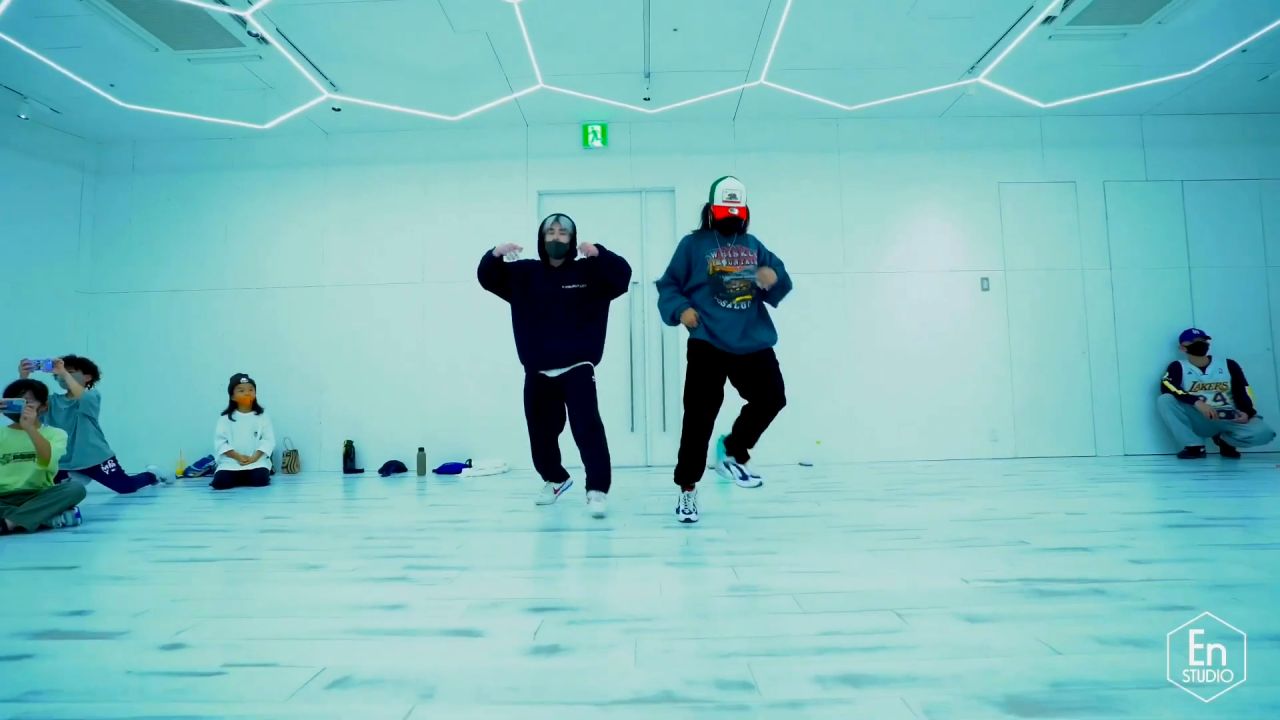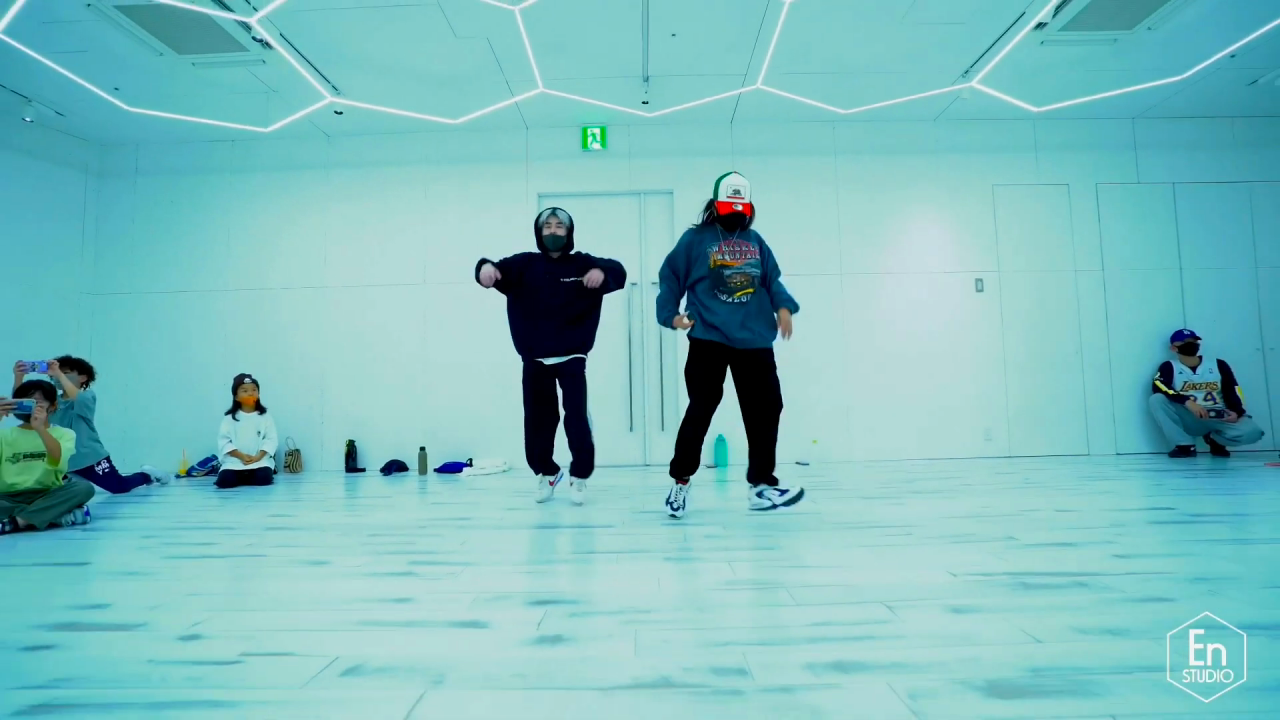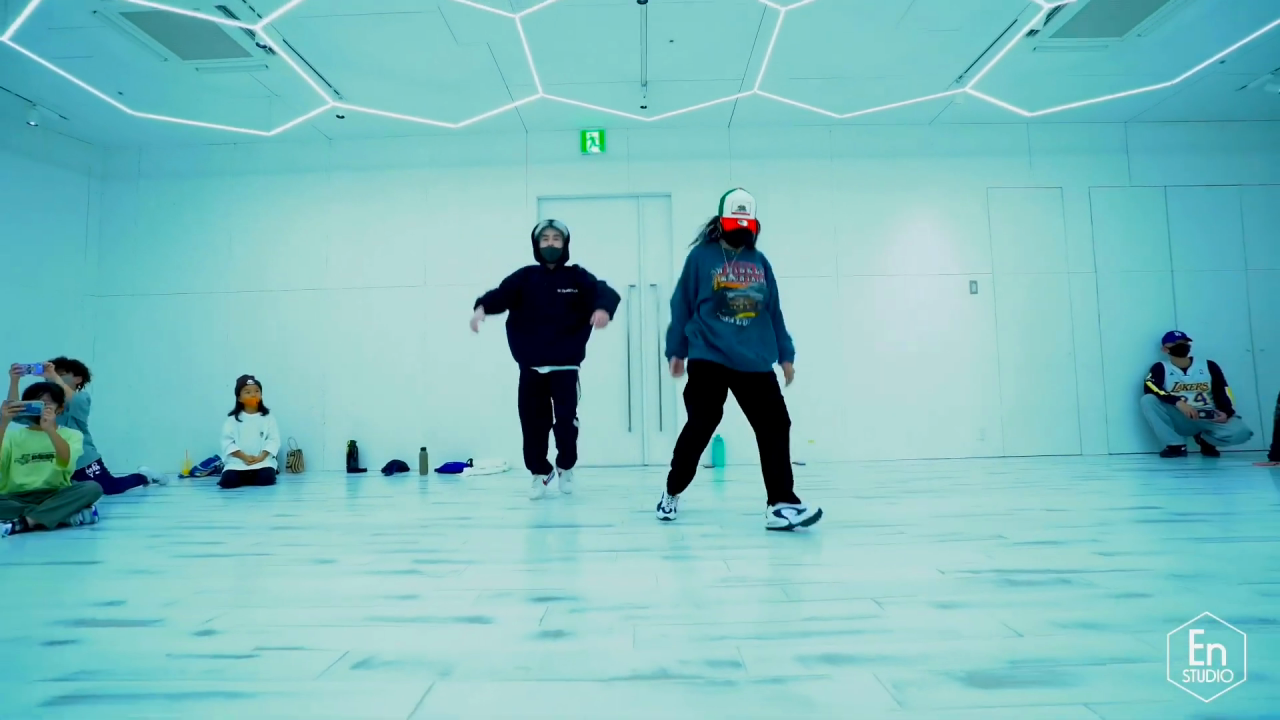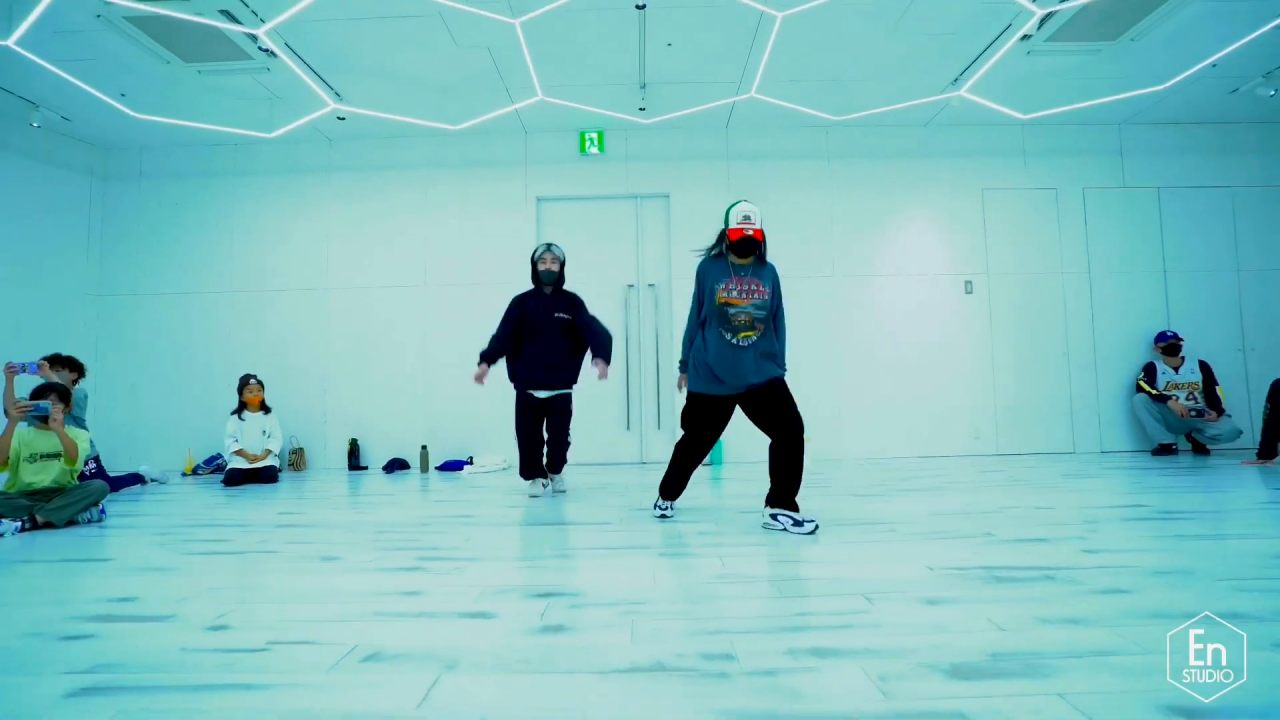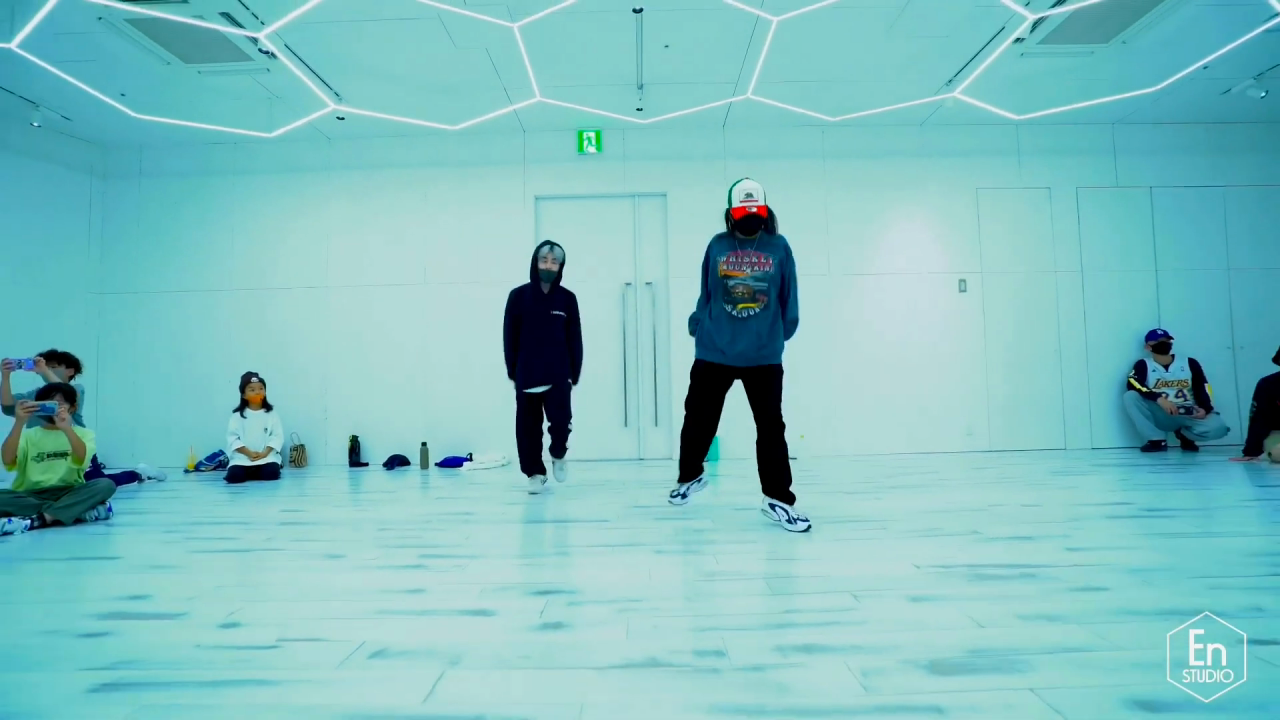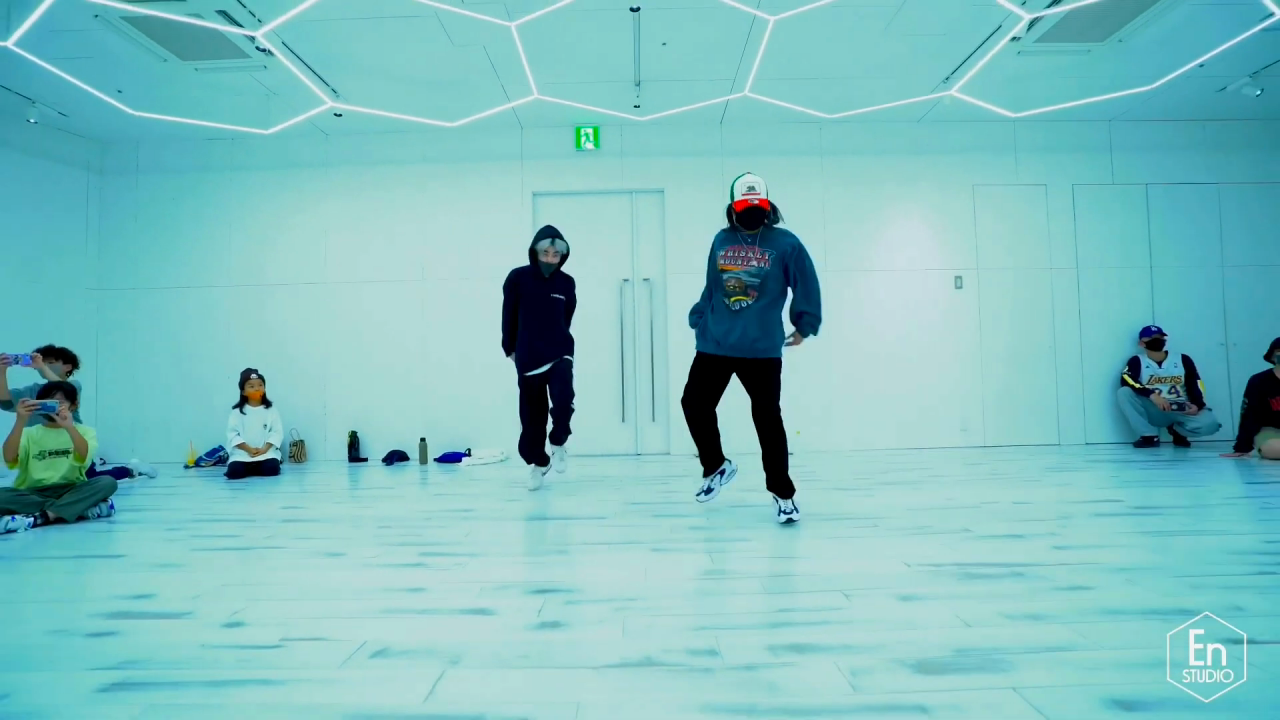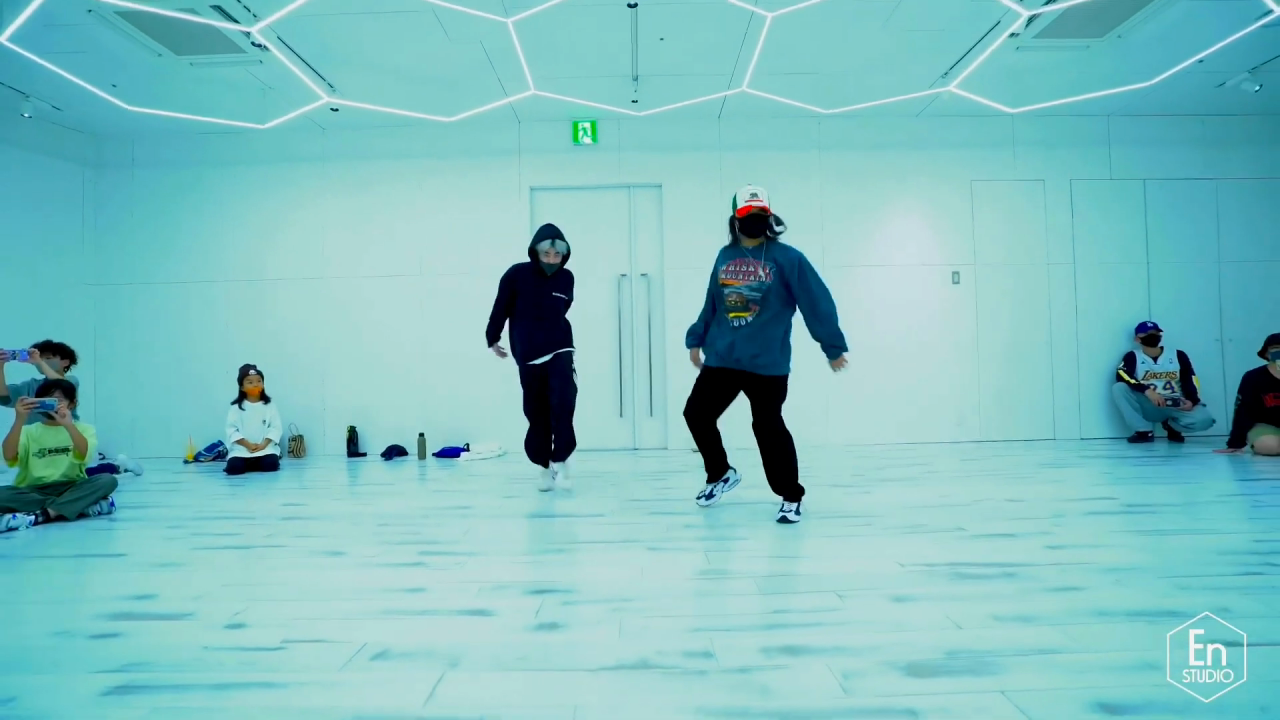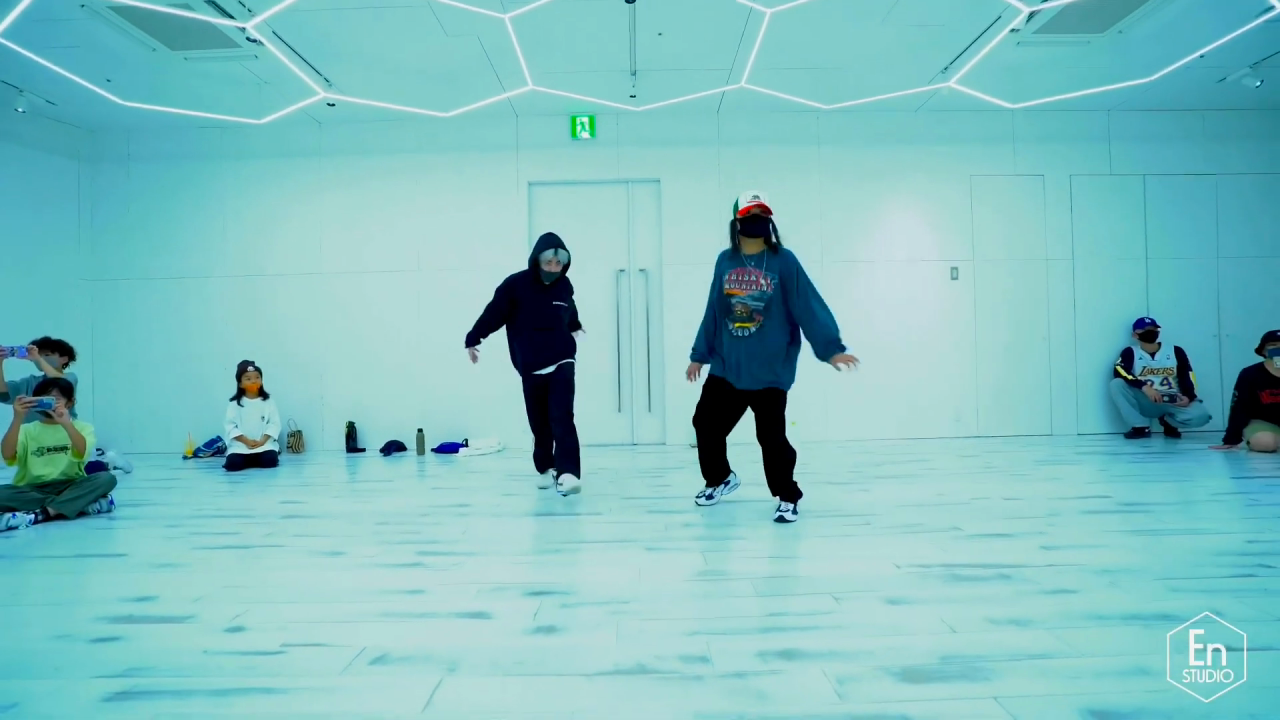
dt=0.1s
person 1, frame 1
left shoulder: (753, 245)
right shoulder: (693, 244)
left elbow: (779, 287)
right elbow: (668, 286)
left wrist: (774, 278)
right wrist: (680, 310)
left hip: (753, 340)
right hip: (708, 341)
left knee: (771, 393)
right knee: (700, 413)
left ankle: (733, 452)
right ankle: (687, 488)
person 1, frame 2
left shoulder: (755, 241)
right shoulder: (696, 238)
left elbow: (771, 282)
right elbow: (671, 278)
left wrist: (784, 308)
right wrist: (671, 312)
left hip: (753, 339)
right hip: (707, 336)
left knee: (766, 406)
right knee: (703, 404)
left ankle: (763, 485)
right ankle: (681, 480)
person 1, frame 3
left shoulder: (759, 261)
right shoulder: (700, 255)
left elbow: (772, 310)
right elbow: (682, 304)
left wrist: (786, 355)
right wrist: (677, 349)
left hip: (755, 361)
right hip: (709, 356)
left knee: (775, 426)
right knee: (701, 424)
left ankle: (781, 504)
right ankle: (673, 492)
person 1, frame 4
left shoulder: (768, 273)
right shoulder: (709, 268)
right elbow: (697, 320)
left wrist: (777, 364)
right wrist: (686, 365)
left hip: (762, 375)
right hip: (711, 376)
left knee: (789, 431)
right knee: (697, 441)
right ankle: (668, 495)
person 1, frame 5
left shoulder: (778, 247)
right shoulder: (718, 245)
left elbow: (787, 295)
left wrist: (781, 333)
right wrist: (699, 327)
left hip: (762, 355)
right hip: (715, 352)
left knee: (770, 423)
right knee: (699, 418)
right ankle: (690, 476)
person 1, frame 6
left shoulder: (783, 242)
right shoulder: (722, 241)
left elbow: (806, 283)
left wrist: (804, 325)
right wrist: (699, 319)
left hip: (760, 347)
right hip: (715, 344)
left knee: (767, 415)
right knee: (695, 402)
left ankle: (783, 495)
right ankle: (716, 467)
person 1, frame 7
left shoulder: (786, 257)
right shoulder: (726, 255)
left elbow: (816, 300)
left wrist: (833, 347)
right wrist: (697, 339)
left hip: (765, 360)
right hip: (721, 357)
left knee: (768, 426)
right knee: (696, 413)
right ankle: (720, 475)
person 1, frame 8
left shoulder: (783, 261)
right shoulder: (725, 261)
left elbow: (809, 307)
right elbow: (714, 312)
left wrist: (831, 348)
right wrist: (699, 354)
left hip: (770, 368)
right hip: (728, 366)
left knee: (770, 434)
right knee: (707, 425)
right ankle: (718, 479)
person 2, frame 1
left shoulder: (588, 271)
right shoulder: (524, 274)
left elbow: (622, 272)
right elbow: (488, 277)
left wrist: (597, 253)
right wrist: (496, 254)
left hip: (577, 366)
right hip: (539, 370)
left knee: (587, 424)
right knee: (542, 432)
left ankle: (597, 489)
right ankle: (555, 480)
person 2, frame 2
left shoulder: (581, 264)
right shoulder: (526, 264)
left elbow: (617, 273)
right elbow: (501, 275)
left wrist: (602, 272)
right wrist: (486, 269)
left hip: (571, 355)
right hip: (535, 358)
left knee: (576, 415)
right knee: (538, 417)
left ankle: (579, 476)
right ankle: (547, 473)
person 2, frame 3
left shoulder: (577, 277)
right shoulder: (525, 277)
left elbow: (606, 293)
right elbow: (501, 296)
left wrist: (604, 308)
right wrist: (482, 308)
left hip: (565, 364)
right hip: (532, 365)
left knee: (565, 421)
right knee: (533, 422)
left ankle: (565, 467)
right ankle: (541, 472)
person 2, frame 4
left shoulder: (571, 302)
right shoulder: (522, 302)
left elbow: (593, 331)
right elbow: (504, 336)
left wrist: (601, 357)
right wrist: (486, 361)
left hip: (560, 385)
right hip: (528, 385)
left knee: (559, 436)
right knee: (528, 436)
left ankle: (556, 471)
right ankle: (536, 476)
person 2, frame 5
left shoulder: (567, 299)
right shoulder: (518, 297)
left elbow: (574, 339)
right elbow: (511, 338)
left wrist: (573, 375)
right wrist: (513, 371)
left hip: (558, 378)
right hip: (527, 380)
left knee: (561, 426)
right knee: (527, 431)
left ankle: (558, 454)
right ankle: (535, 473)
person 2, frame 6
left shoulder: (566, 282)
right shoulder: (518, 278)
right elbow: (510, 316)
right wrist: (512, 348)
left hip: (559, 356)
right hip: (529, 360)
left knee: (563, 403)
right knee: (533, 415)
left ankle: (558, 441)
right ankle: (537, 462)
person 2, frame 7
left shoulder: (566, 278)
right shoulder: (516, 275)
right elbow: (501, 309)
right wrist: (492, 338)
left hip: (559, 350)
right hip: (529, 355)
left knee: (564, 399)
right knee: (536, 412)
person 2, frame 8
left shoulder: (564, 284)
right shoulder: (515, 285)
right elbow: (493, 315)
left wrist: (575, 327)
right wrist: (473, 340)
left hip: (562, 362)
right hip: (530, 365)
left knee: (562, 417)
right knee: (540, 420)
